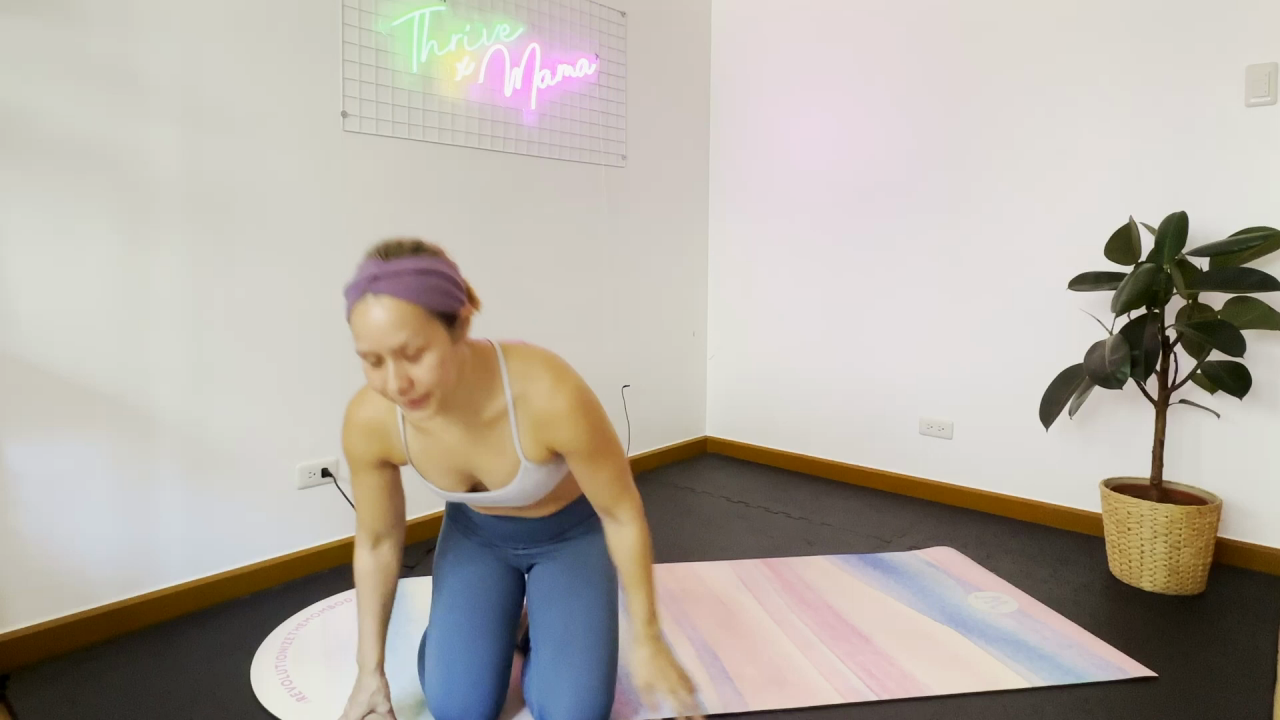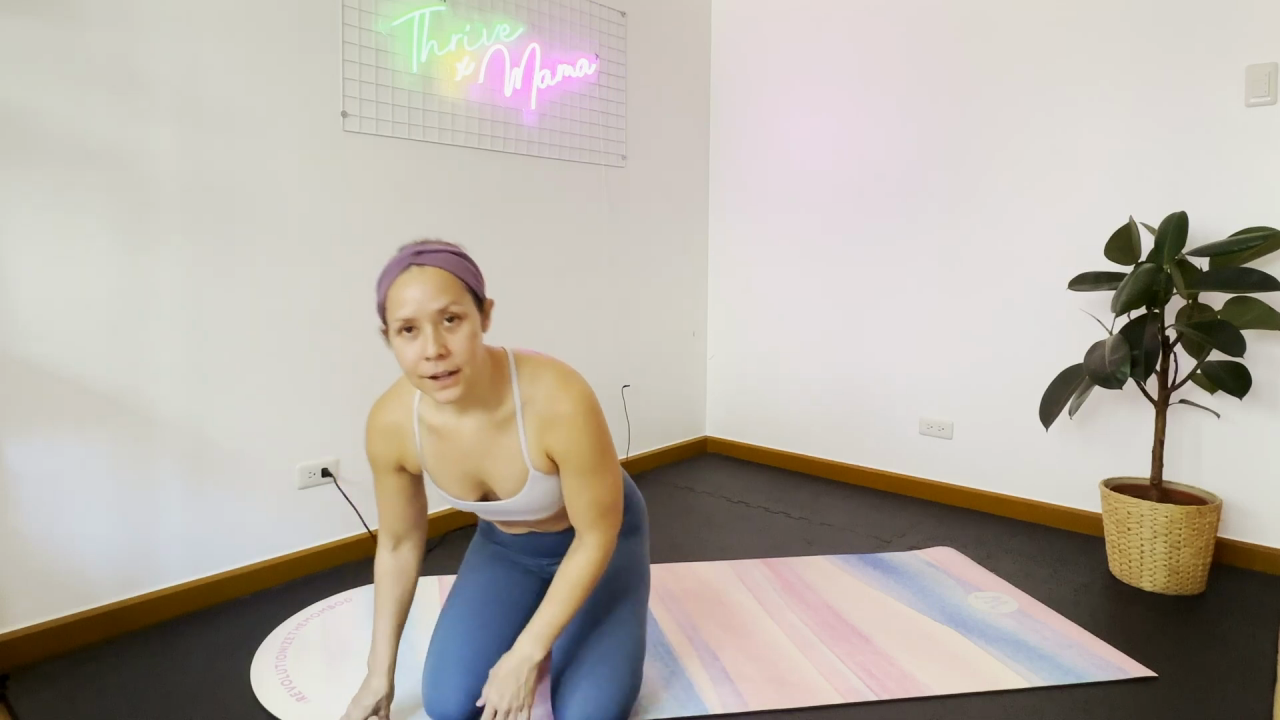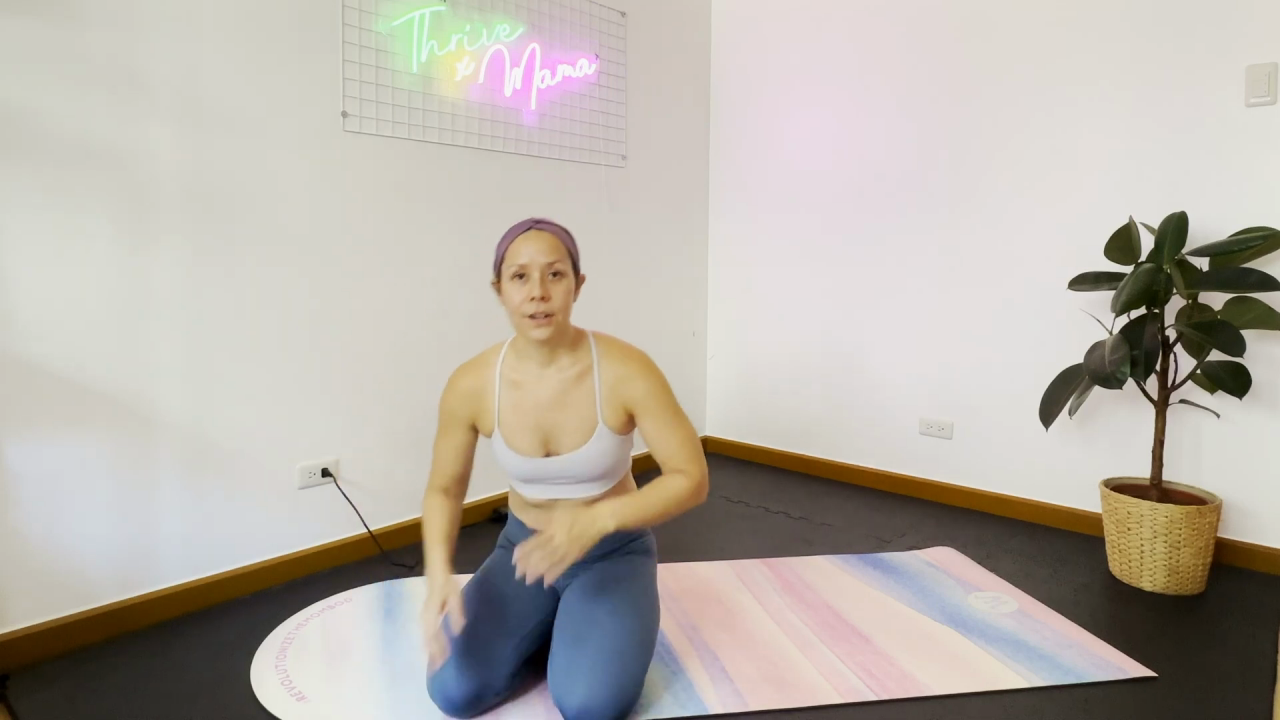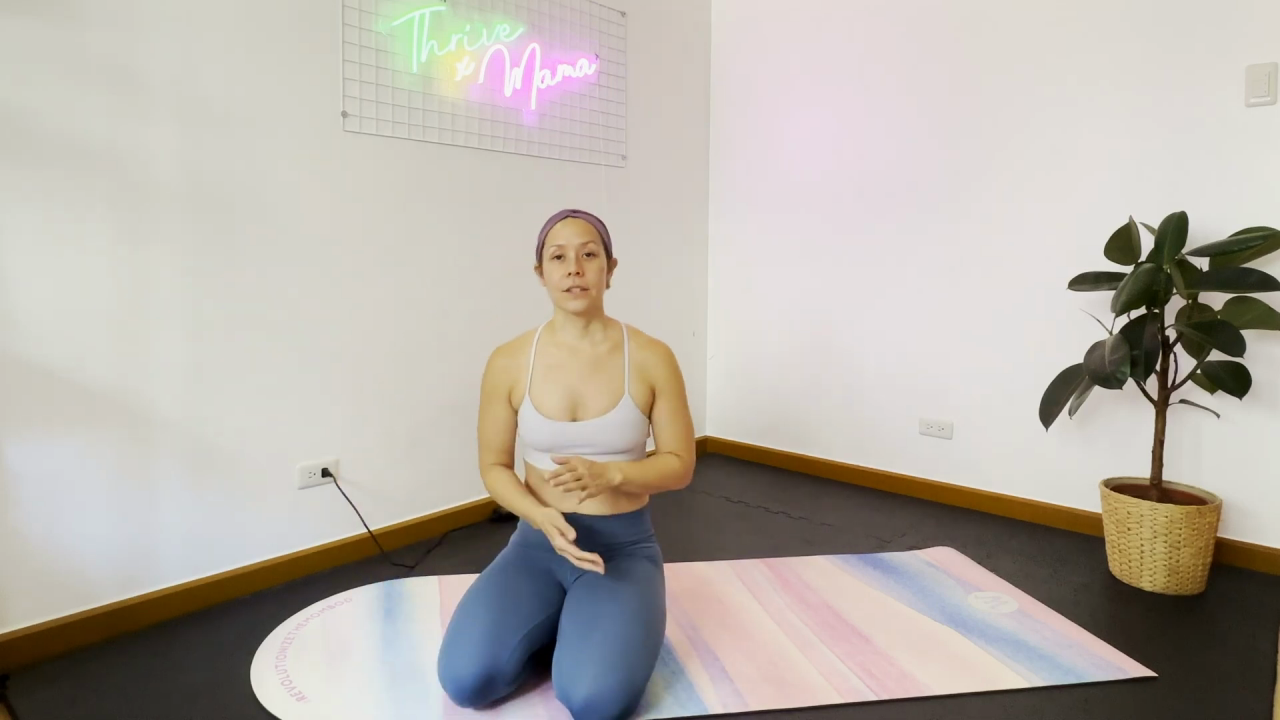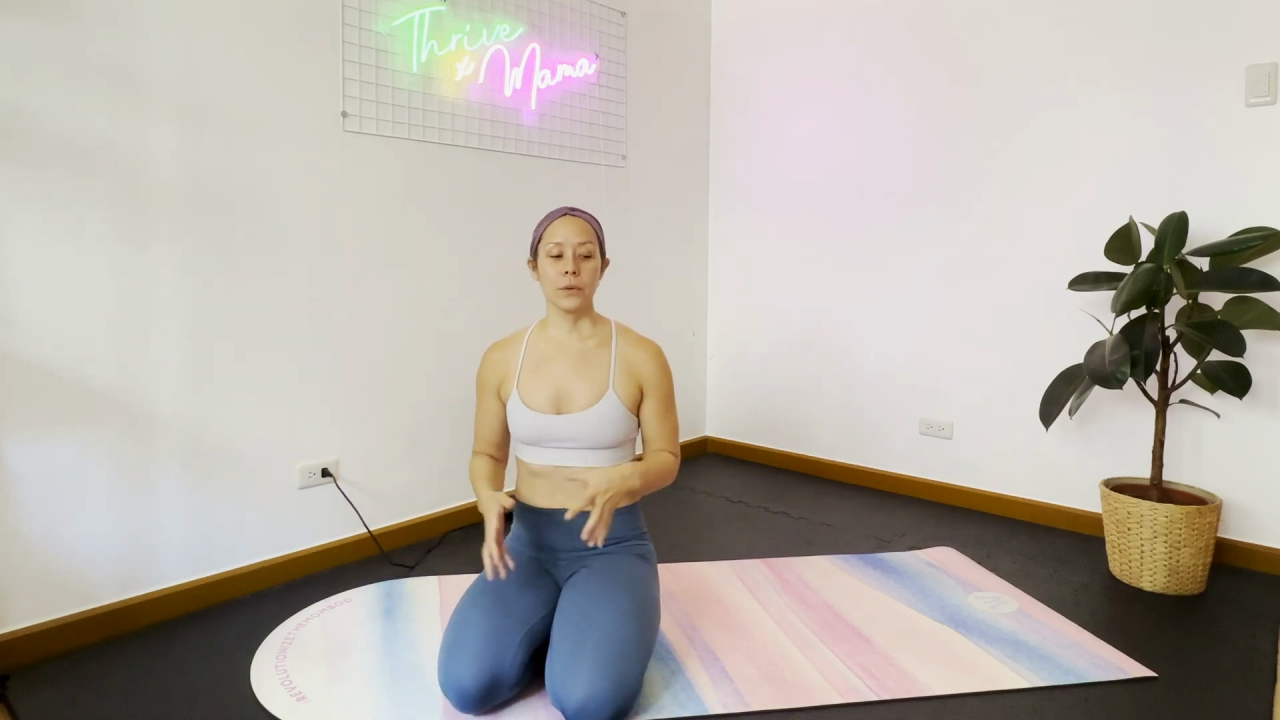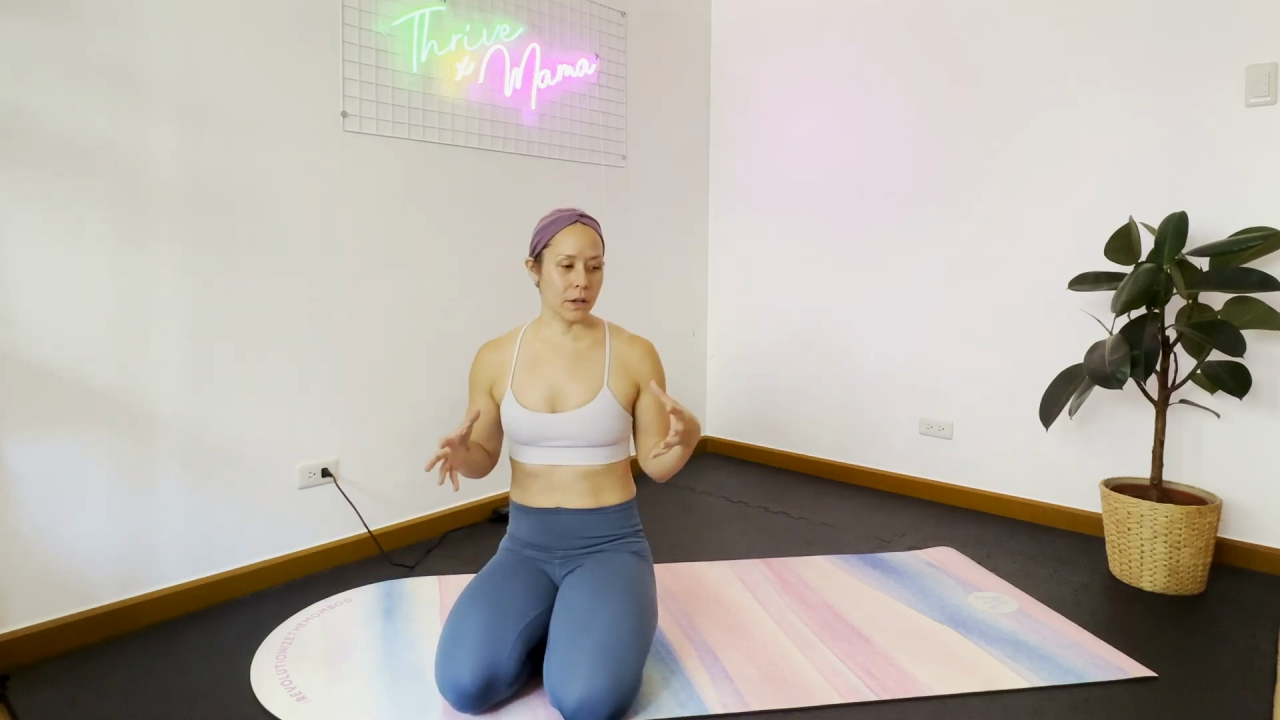
dt=0.4s
person 1, frame 1
left shoulder: (551, 394)
right shoulder: (369, 419)
left elbow: (622, 513)
right elbow: (377, 542)
left wrist: (648, 640)
right wrist: (369, 672)
left hip: (574, 528)
right hip: (476, 532)
left ankle: (548, 630)
right ankle: (474, 632)
person 1, frame 2
left shoulder: (560, 400)
right shoulder: (391, 422)
left elbow: (597, 536)
right elbow: (399, 544)
left wrist: (527, 654)
right wrist: (380, 672)
left hip: (596, 538)
right hip: (504, 545)
right ankle: (538, 625)
person 1, frame 3
left shoulder: (626, 370)
right shoulder: (472, 383)
left elbow: (692, 482)
right elbow: (442, 491)
left wrist: (594, 521)
right wrist: (438, 570)
left hip: (614, 553)
right hip: (524, 550)
left ankle: (592, 632)
right ankle: (548, 632)
person 1, frame 4
left shoulder: (651, 358)
right shoulder: (508, 361)
left elbow: (679, 465)
right elbow: (494, 468)
left wrist: (607, 473)
right wrist: (541, 516)
left hip: (623, 547)
right hip: (539, 544)
left ankle: (600, 629)
right ankle: (555, 629)
person 1, frame 5
left shoulder: (641, 355)
right shoulder: (502, 358)
left elbow: (665, 460)
right elbow: (487, 455)
left wrist: (625, 479)
right wrist: (489, 502)
left hip: (614, 546)
right hip: (530, 543)
left ankle: (601, 628)
right ankle: (553, 630)
person 1, frame 6
left shoulder: (634, 354)
right shoulder: (495, 357)
left elbow: (657, 459)
right elbow: (484, 457)
left wrist: (684, 437)
right wrist: (461, 452)
left hip: (610, 544)
right hip: (526, 544)
left ankle: (601, 628)
right ankle: (554, 630)
